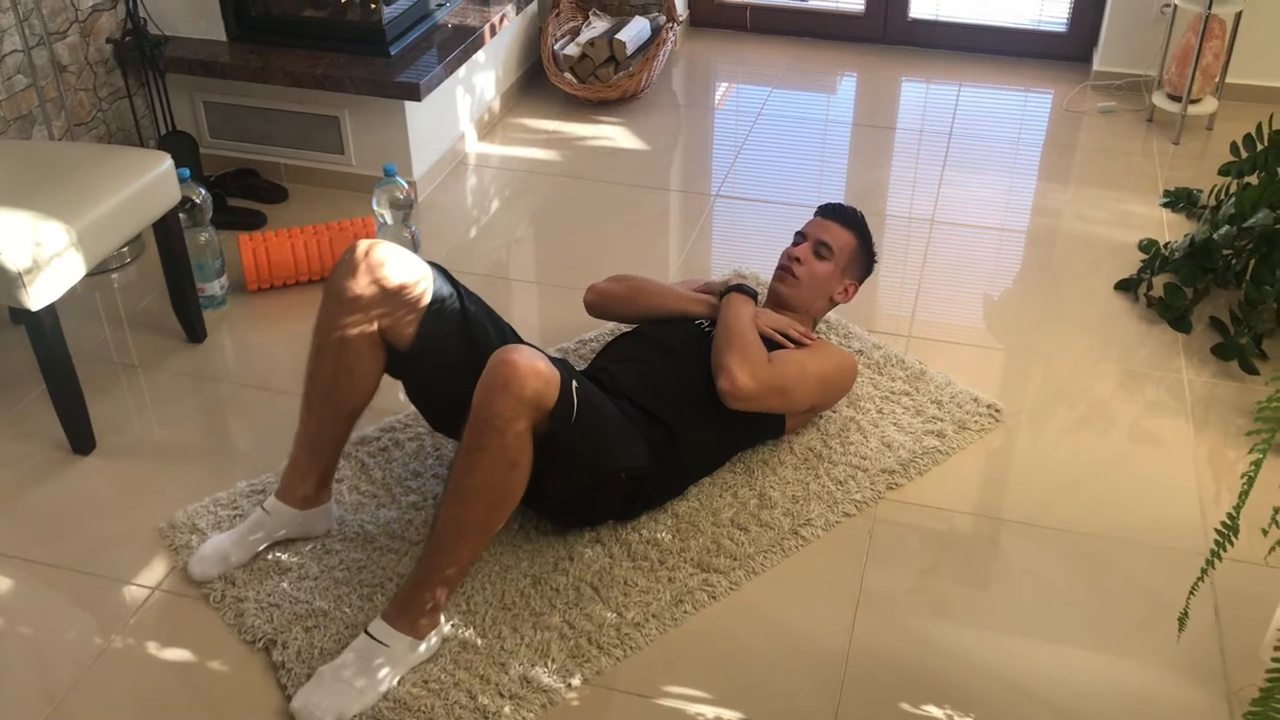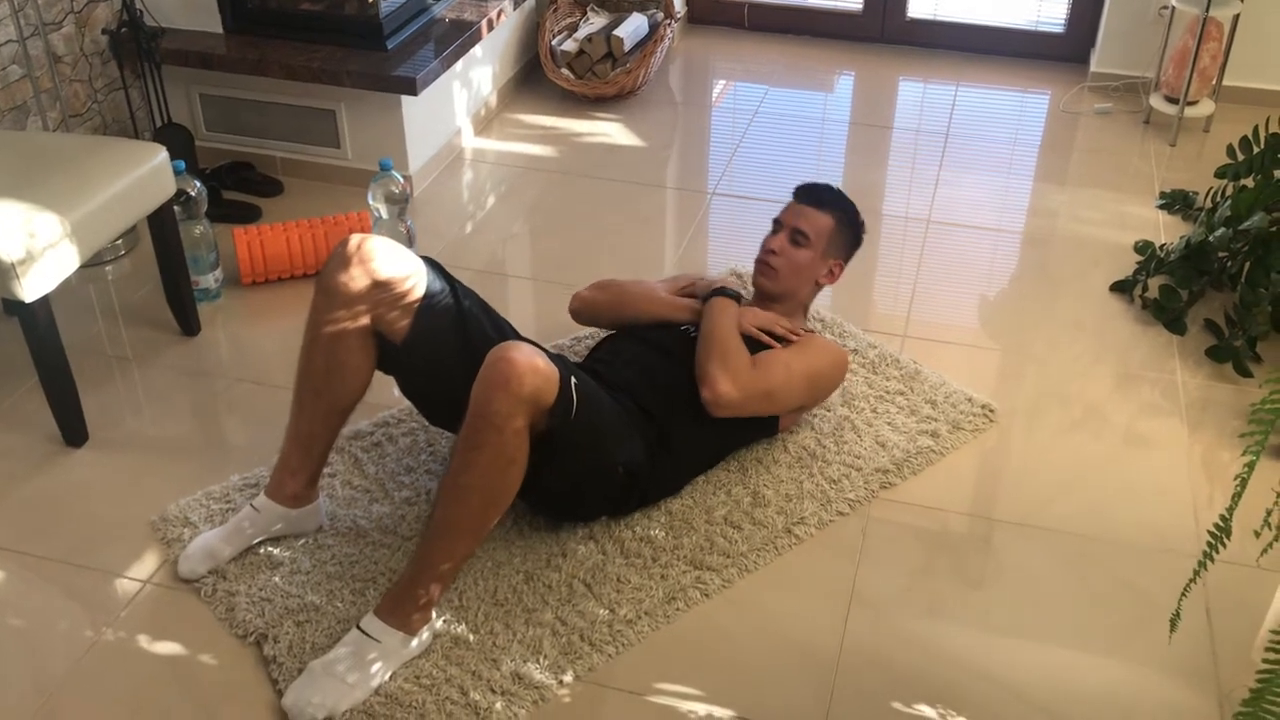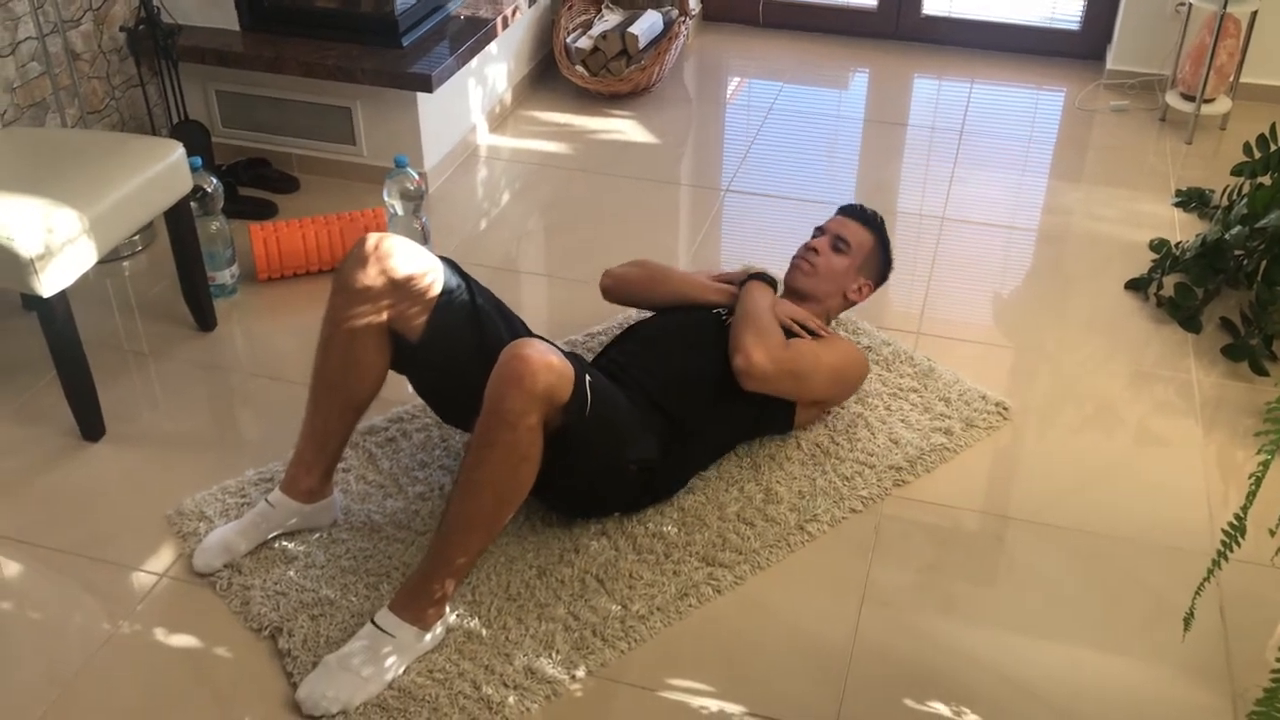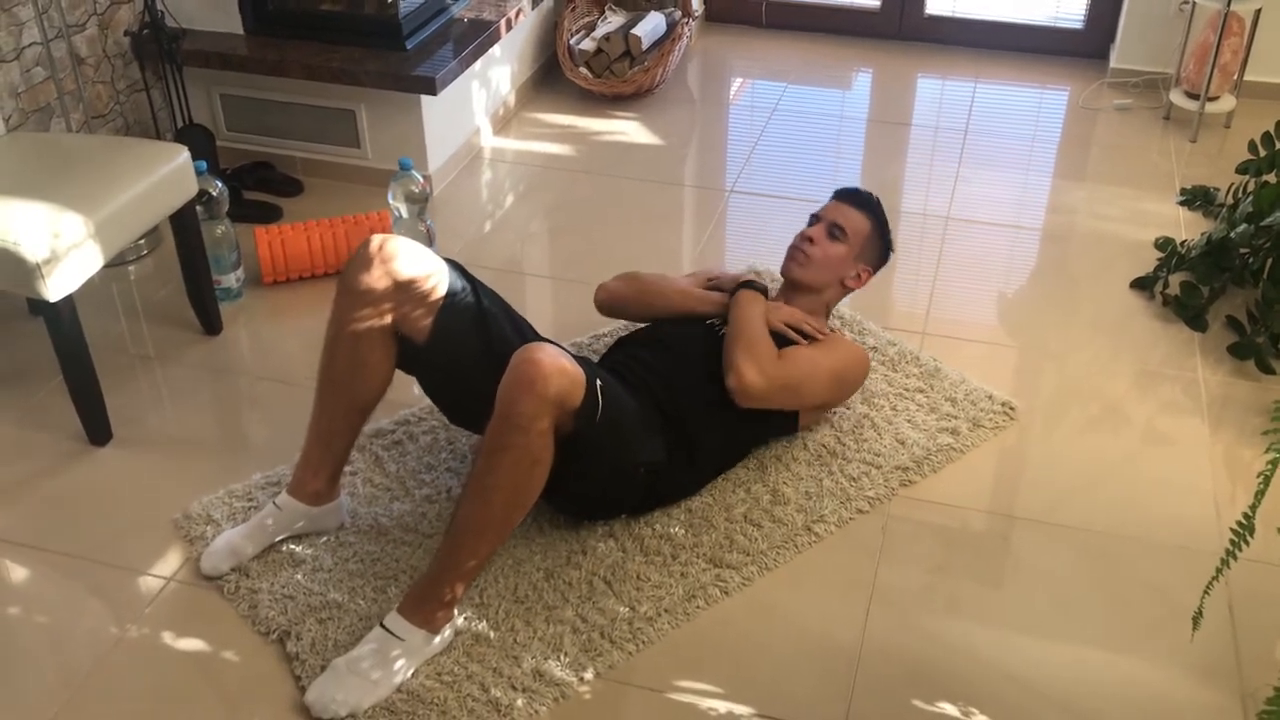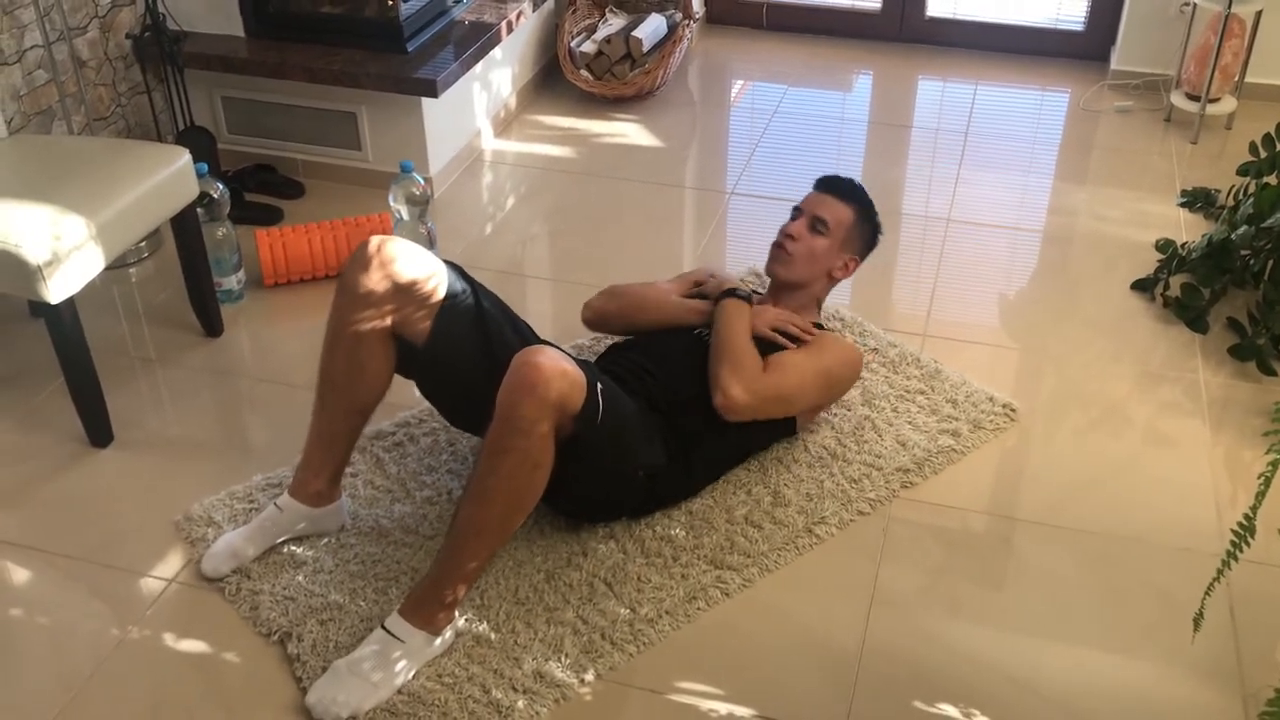
dt=1s
person 1, frame 1
left shoulder: (827, 365)
right shoulder: (728, 298)
left elbow: (738, 383)
right elbow: (602, 296)
left wrist: (734, 302)
right wrist: (723, 301)
left hip: (620, 460)
right hip: (555, 413)
left knee: (516, 372)
right knee: (373, 270)
left ankle: (411, 623)
right ankle: (302, 499)
person 1, frame 2
left shoulder: (817, 357)
right shoulder: (717, 296)
left elbow: (722, 391)
right elbow: (587, 302)
left wrist: (719, 302)
right wrist: (707, 304)
left hip: (613, 455)
right hip: (542, 409)
left knee: (517, 369)
right knee: (364, 263)
left ankle: (405, 617)
right ankle: (291, 495)
person 1, frame 3
left shoulder: (837, 359)
right shoulder: (731, 290)
left elbow: (753, 362)
right elbow: (618, 280)
left wrist: (756, 287)
right wrist: (737, 290)
left hip: (628, 449)
right hip: (570, 401)
left knee: (529, 365)
right knee: (381, 261)
left ankle: (418, 612)
right ankle: (305, 491)
person 1, frame 4
left shoulder: (838, 357)
right shoulder: (731, 287)
left elbow: (748, 381)
right elbow: (612, 295)
left wrist: (745, 295)
right wrist: (730, 299)
left hip: (635, 454)
right hip: (566, 405)
left knee: (542, 370)
right knee: (385, 264)
left ankle: (427, 614)
right ankle: (312, 494)
person 1, frame 5
left shoulder: (830, 354)
right shoulder: (721, 285)
left elbow: (734, 397)
right elbow: (600, 310)
left wrist: (729, 303)
right wrist: (717, 307)
left hip: (635, 458)
right hip: (566, 409)
left knee: (542, 373)
right knee: (385, 266)
left ankle: (427, 617)
right ankle: (313, 496)
